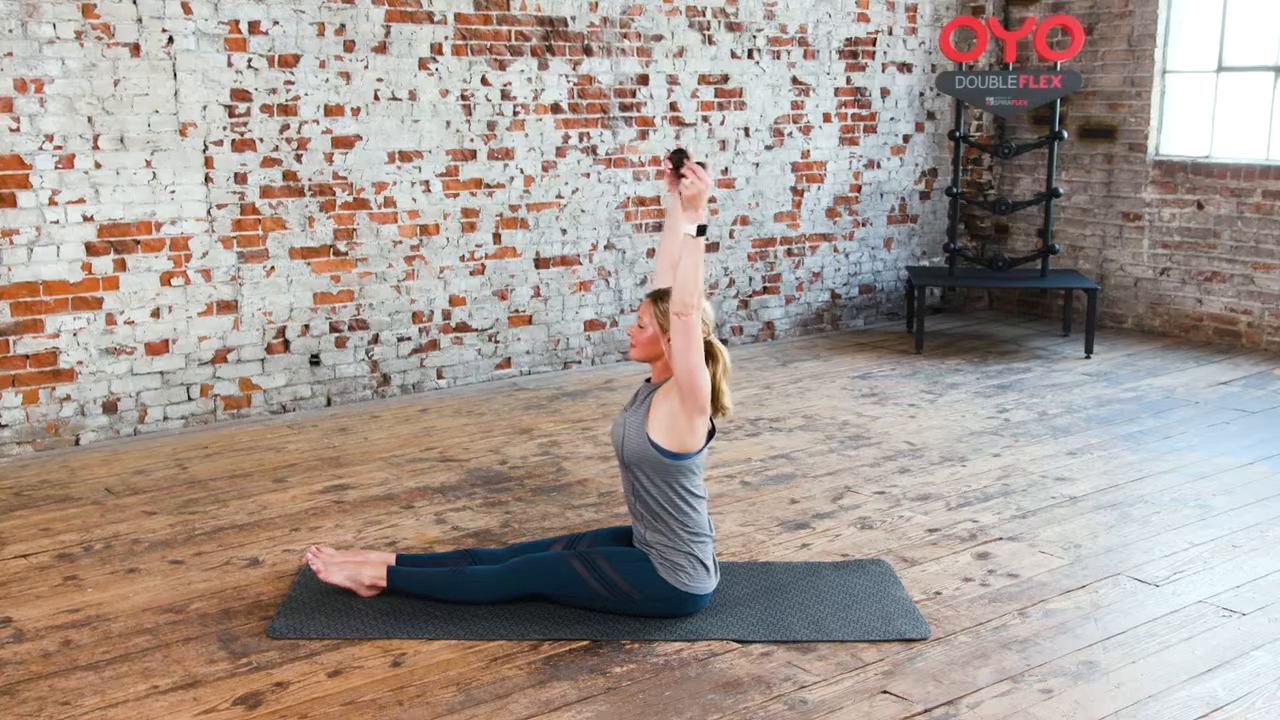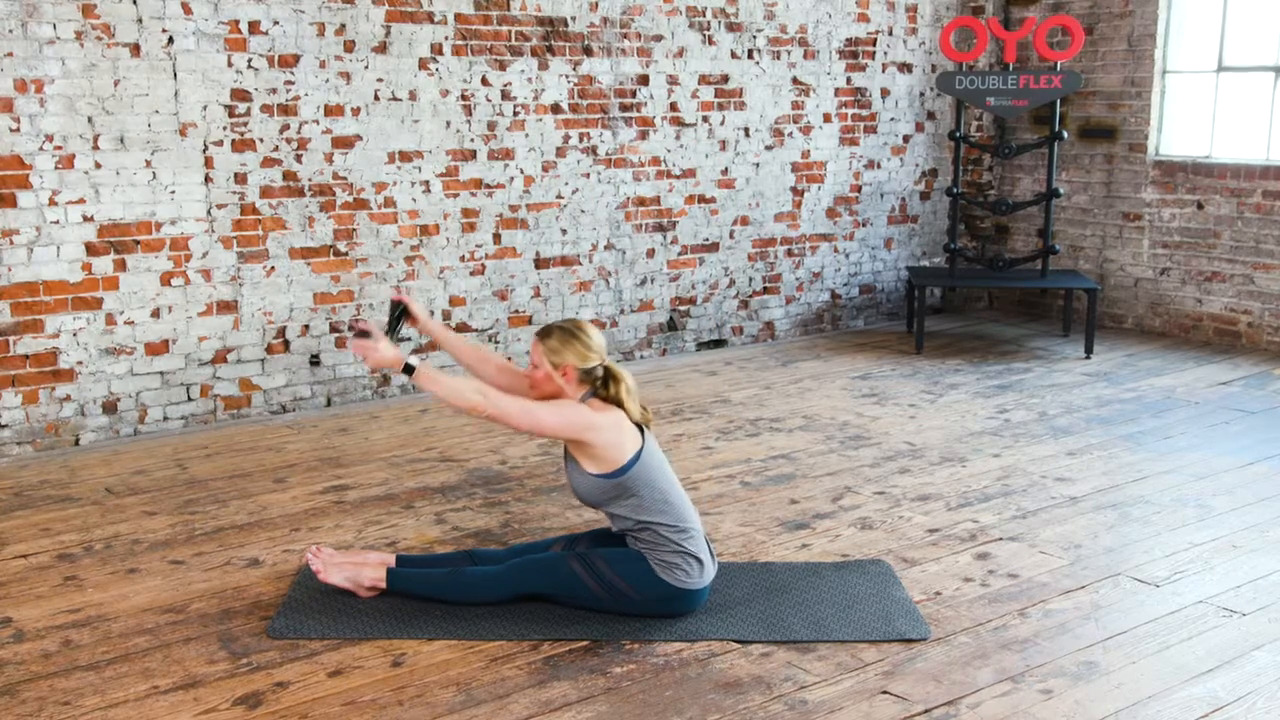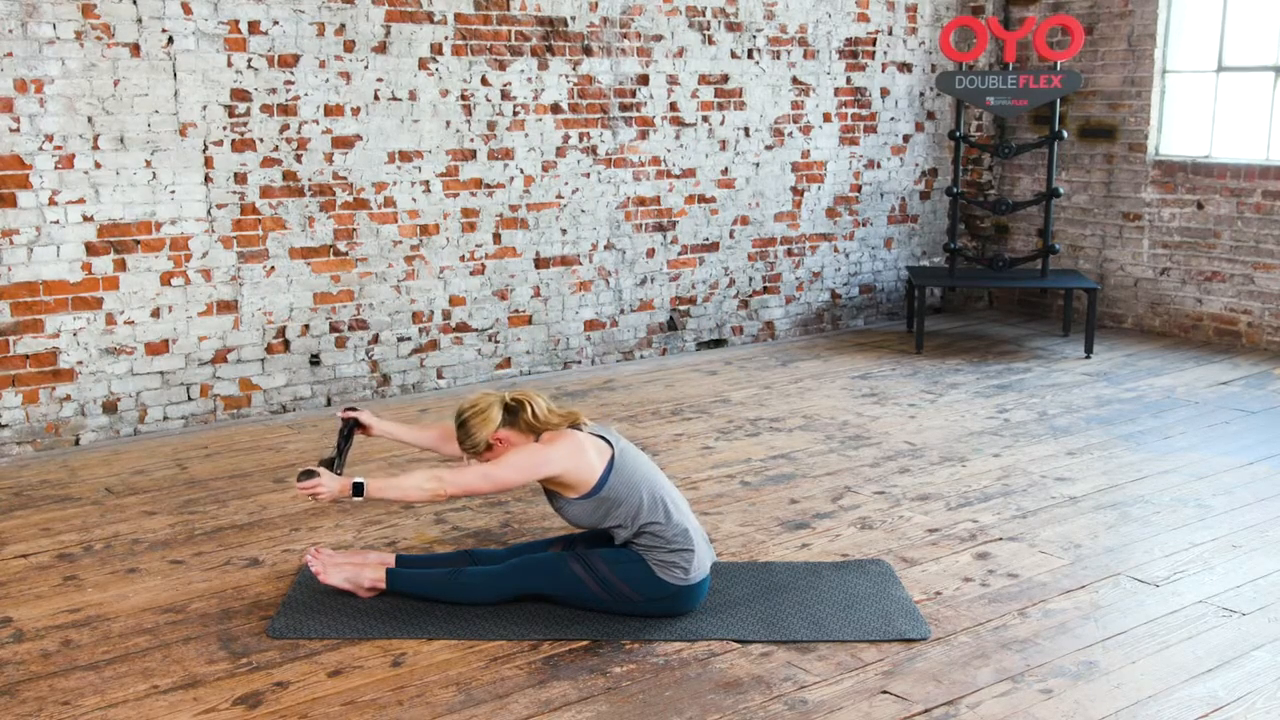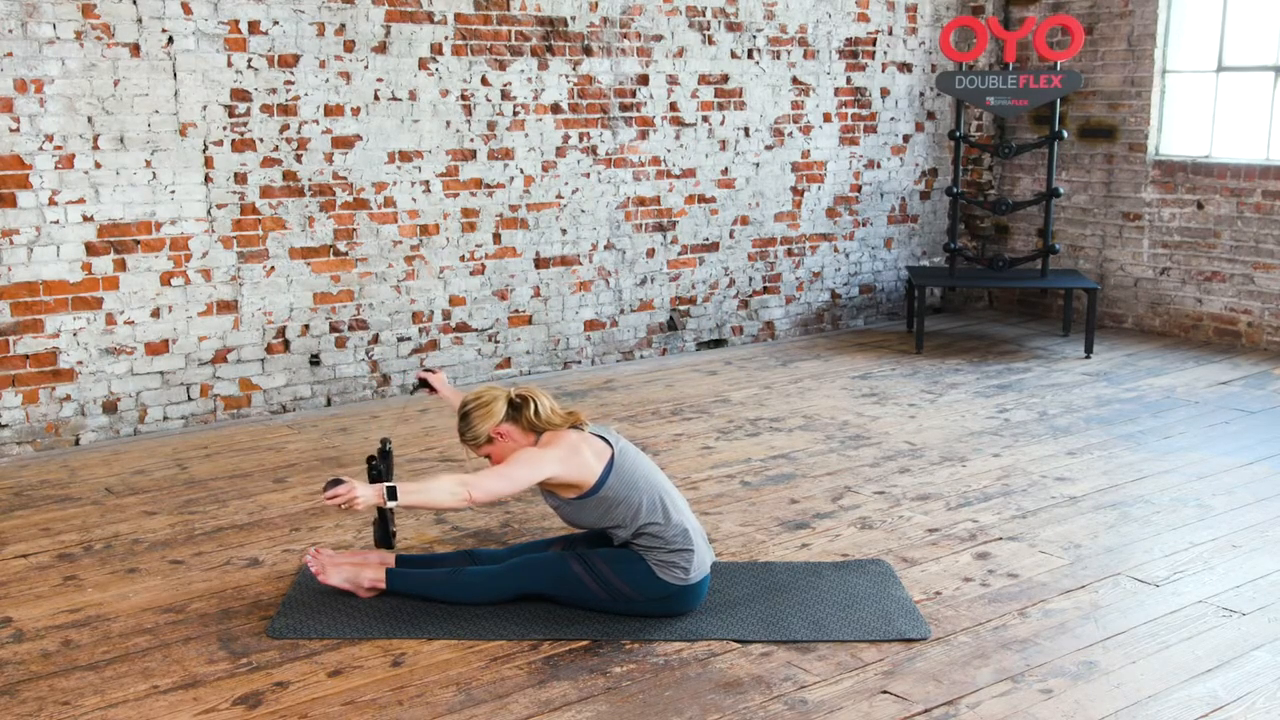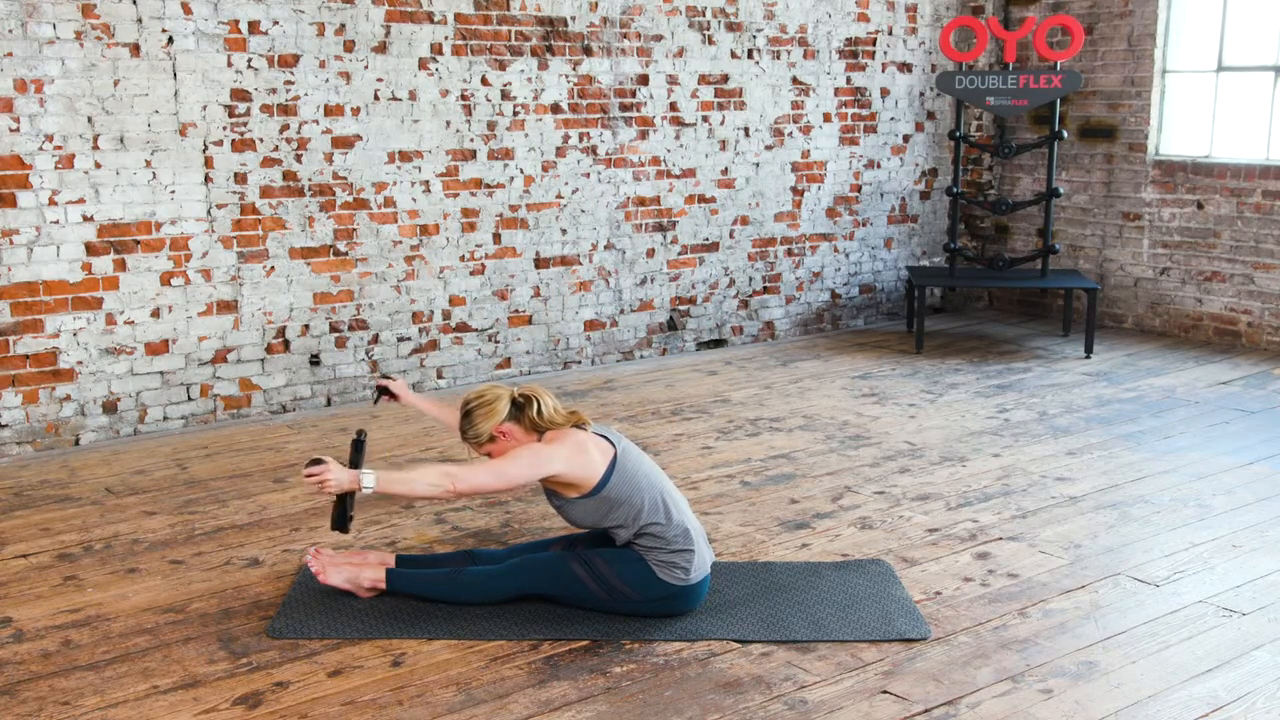
dt=1s
person 1, frame 1
left shoulder: (686, 402)
right shoulder: (662, 384)
left elbow: (685, 311)
right elbow: (665, 287)
left wrist: (696, 219)
right wrist: (675, 206)
left hip: (674, 580)
right hip: (653, 548)
left knee: (528, 574)
right knee: (519, 554)
left ankle: (379, 577)
right ankle: (385, 560)
person 1, frame 2
left shoulder: (592, 420)
right shoulder: (586, 397)
left elbow: (484, 403)
right elbow: (501, 373)
left wrist: (400, 362)
right wrist: (430, 326)
left hip: (672, 579)
right hip: (654, 550)
left knee: (522, 576)
right knee: (513, 558)
left ankle: (379, 577)
right ankle: (385, 562)
person 1, frame 3
left shoulder: (553, 453)
right shoulder: (551, 429)
left elbow: (441, 485)
right elbow: (451, 440)
left wrist: (348, 487)
right wrist: (380, 426)
left hip: (670, 577)
right hip: (650, 548)
left knee: (521, 577)
right knee: (504, 558)
left ankle: (377, 578)
right ankle: (384, 562)
person 1, frame 4
left shoulder: (554, 454)
right shoulder: (559, 431)
left elbow: (466, 490)
right elbow: (489, 417)
left wrist: (378, 493)
right wrist: (448, 392)
left hip: (669, 578)
right hip: (656, 551)
left knee: (522, 576)
right knee: (507, 557)
left ankle: (375, 577)
right ankle: (385, 560)
person 1, frame 5
left shoulder: (554, 452)
right shoulder: (557, 430)
left elbow: (450, 482)
right elbow: (470, 419)
left wrist: (358, 479)
right wrist: (412, 398)
left hip: (669, 580)
right hip: (656, 551)
left knee: (522, 575)
right knee: (508, 557)
left ankle: (376, 577)
right ankle: (385, 561)
